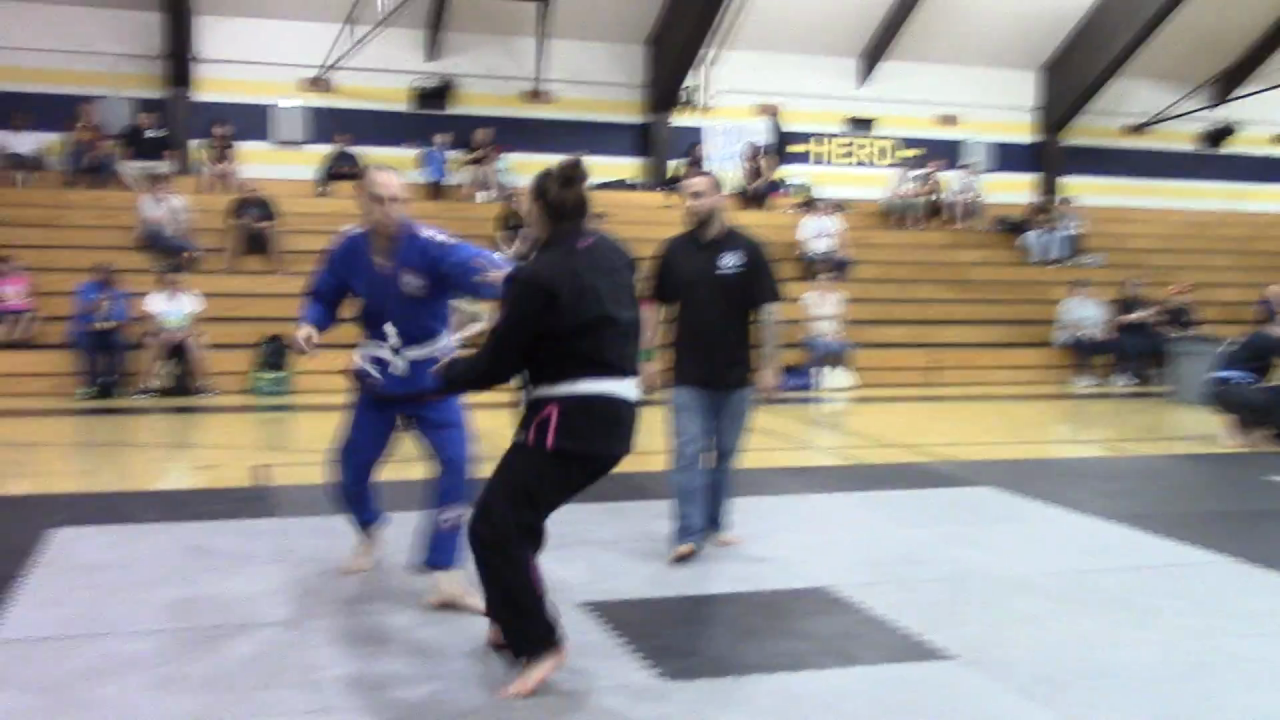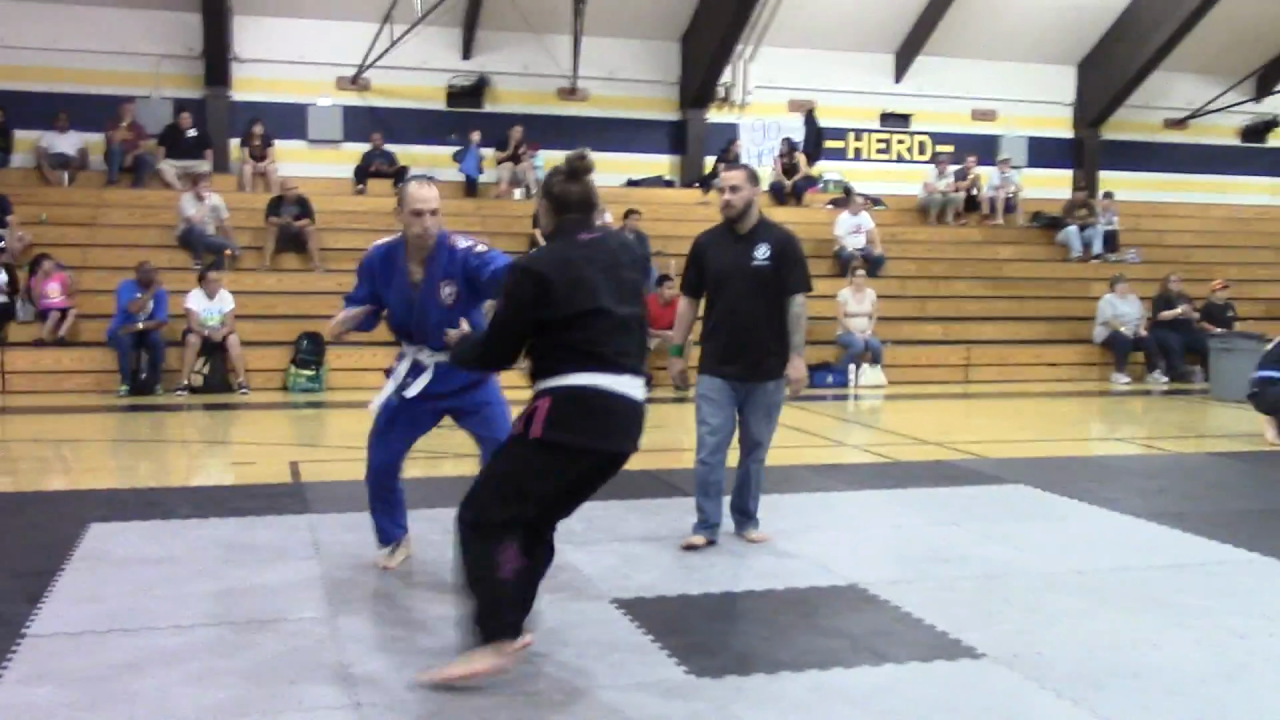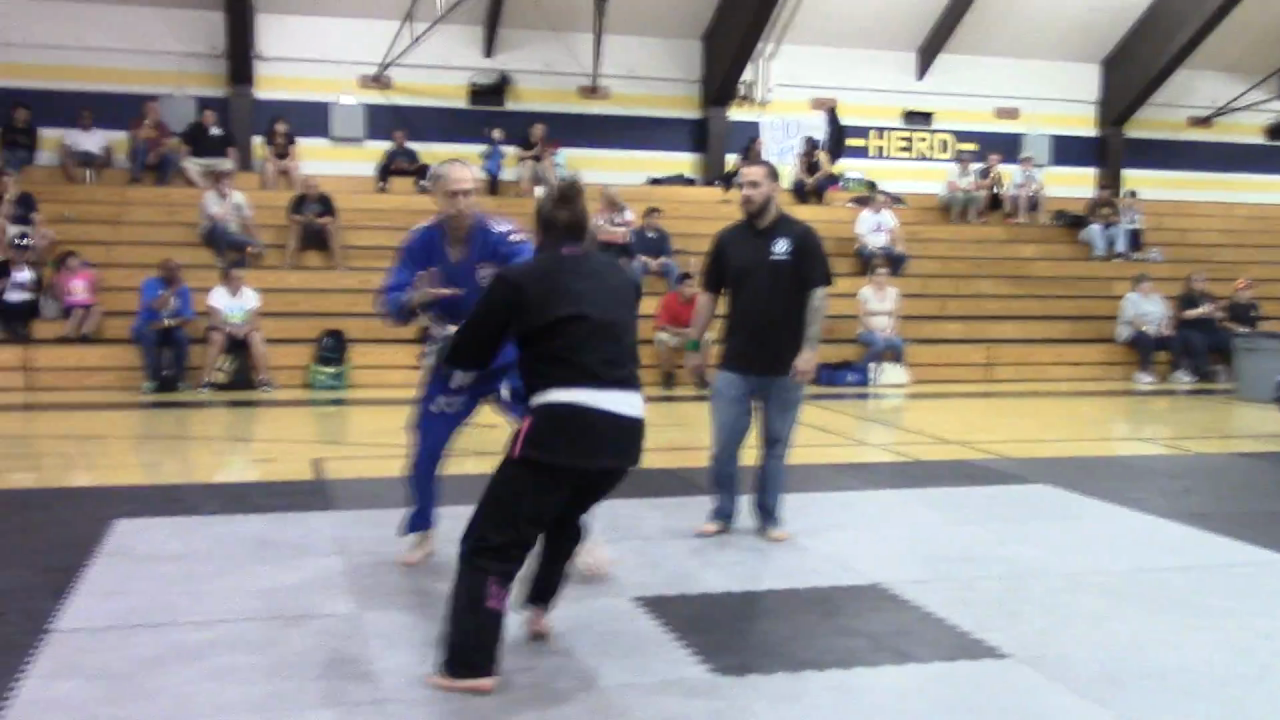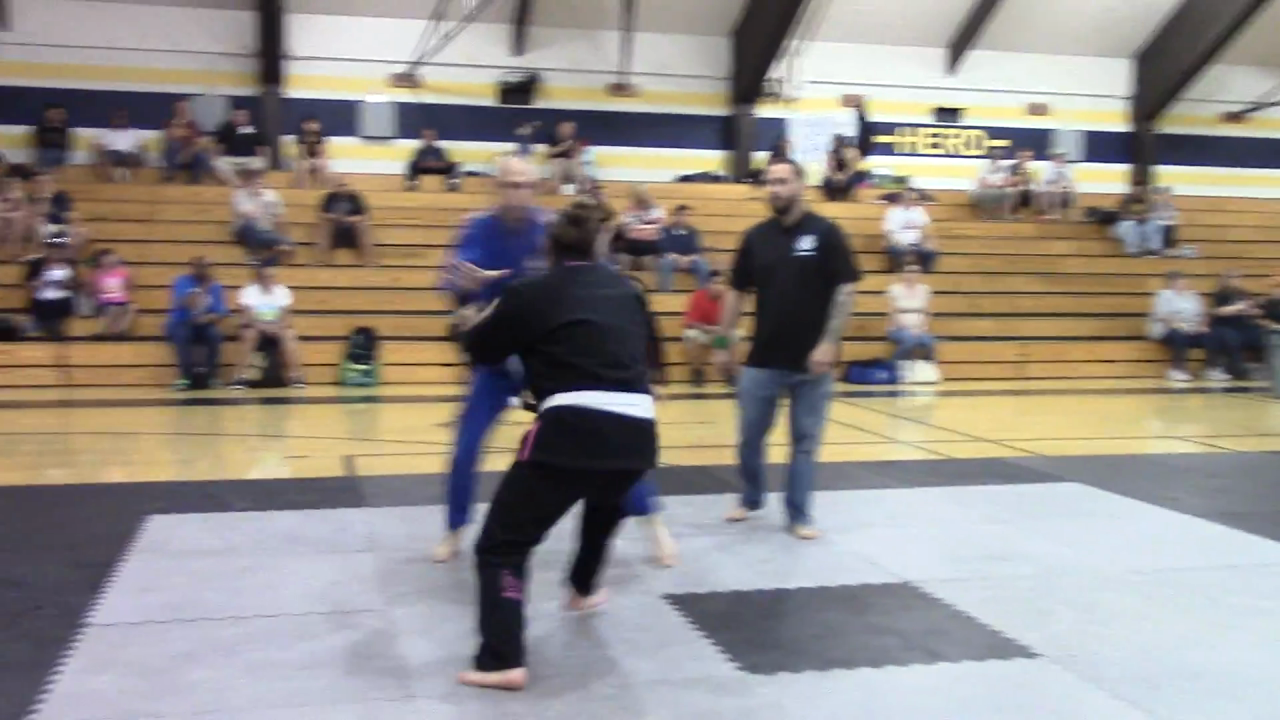
dt=0.1s
person 1, frame 1
left shoulder: (538, 277)
right shoulder: (611, 255)
left elbow: (500, 362)
left wrist: (447, 374)
left hip: (570, 419)
right hip: (612, 415)
left knee: (494, 526)
right knee: (517, 513)
left ankle: (540, 648)
right ankle: (515, 623)
person 1, frame 2
left shoulder: (539, 270)
right shoulder: (630, 253)
left elbow: (496, 352)
left wrist: (461, 345)
left hip: (571, 413)
right hip: (623, 415)
left knee: (486, 518)
right knee: (539, 518)
left ankle: (497, 638)
right ankle: (508, 628)
person 1, frame 3
left shoulder: (521, 281)
right shoulder: (618, 277)
left elbow: (470, 350)
left wrist: (456, 360)
left hip: (563, 430)
right hip: (623, 431)
left knee: (488, 545)
right knee: (562, 517)
left ankle: (471, 668)
right ankle: (539, 609)
person 1, frame 4
left shoulder: (529, 294)
right shoulder: (626, 291)
left elbow: (484, 347)
left wrist: (478, 324)
left hip: (570, 431)
right hip: (633, 434)
left knee: (502, 545)
right knee: (605, 506)
left ankle: (504, 661)
right ankle: (582, 588)
person 2, frame 1
left shoulder: (429, 245)
right shoulder: (346, 250)
left elbow: (472, 262)
right elbow: (320, 299)
left wrist: (501, 277)
right wrist: (309, 326)
left hip: (431, 374)
right hip: (379, 375)
left knee: (455, 467)
right knee: (353, 467)
left ankle: (444, 578)
right ankle: (369, 532)
person 2, frame 2
left shoulder: (463, 253)
right shoulder: (380, 259)
left elbow: (507, 274)
right elbow: (360, 308)
right wrist: (347, 321)
left hip: (469, 376)
right hip: (416, 376)
right knee: (381, 463)
right ankle: (397, 539)
person 2, frame 3
left shoulder: (499, 236)
right shoulder: (421, 242)
right elbow: (392, 302)
right wrist: (416, 298)
left hip: (506, 356)
right knee: (427, 451)
right ankle: (422, 533)
person 2, frame 4
left shoulder: (550, 230)
right shoulder: (479, 230)
right elbow: (459, 276)
right wrist: (467, 281)
right hip: (498, 353)
right knee: (469, 444)
right ankle: (456, 529)
person 3, frame 1
left shoulder: (746, 249)
right shoulder: (674, 251)
left elbow: (767, 309)
right elbow: (656, 306)
left wrist: (769, 364)
right wrist: (648, 357)
left hip: (733, 374)
right hip: (689, 375)
left knee: (724, 456)
right knee: (688, 454)
left ankle: (714, 524)
right ankle: (689, 533)
person 3, frame 2
left shoulder: (781, 241)
right shoulder: (706, 243)
left elbow: (797, 301)
right elbow: (688, 299)
left wrist: (798, 357)
right wrist: (677, 351)
left hip: (765, 369)
right hip: (716, 366)
left knee: (755, 449)
right knee: (711, 448)
left ankle: (746, 519)
right ankle: (706, 526)
person 3, frame 3
left shoulder: (801, 236)
right shoulder: (728, 240)
left elbow: (818, 295)
right elbow: (709, 295)
left wrist: (810, 348)
right wrist: (694, 346)
left hip: (784, 364)
right hip: (736, 362)
left knee: (776, 445)
right knee: (724, 441)
left ankle: (768, 517)
right ankle: (721, 513)
person 3, frame 4
left shoulder: (826, 234)
right shoulder: (755, 238)
left elbow: (845, 291)
right elbow: (737, 293)
left wrist: (829, 342)
right wrist: (722, 342)
left hip: (810, 360)
right hip: (763, 358)
left knee: (805, 440)
right knee: (750, 436)
left ankle: (798, 515)
right ankle: (750, 499)
